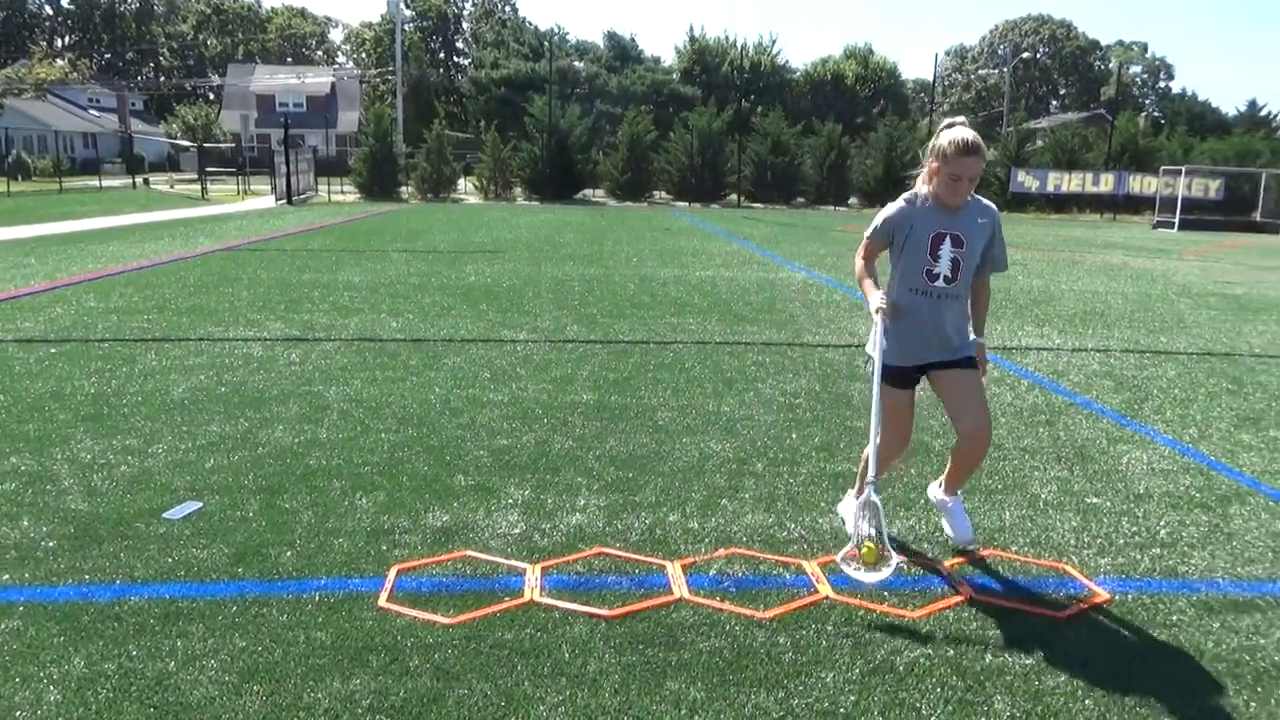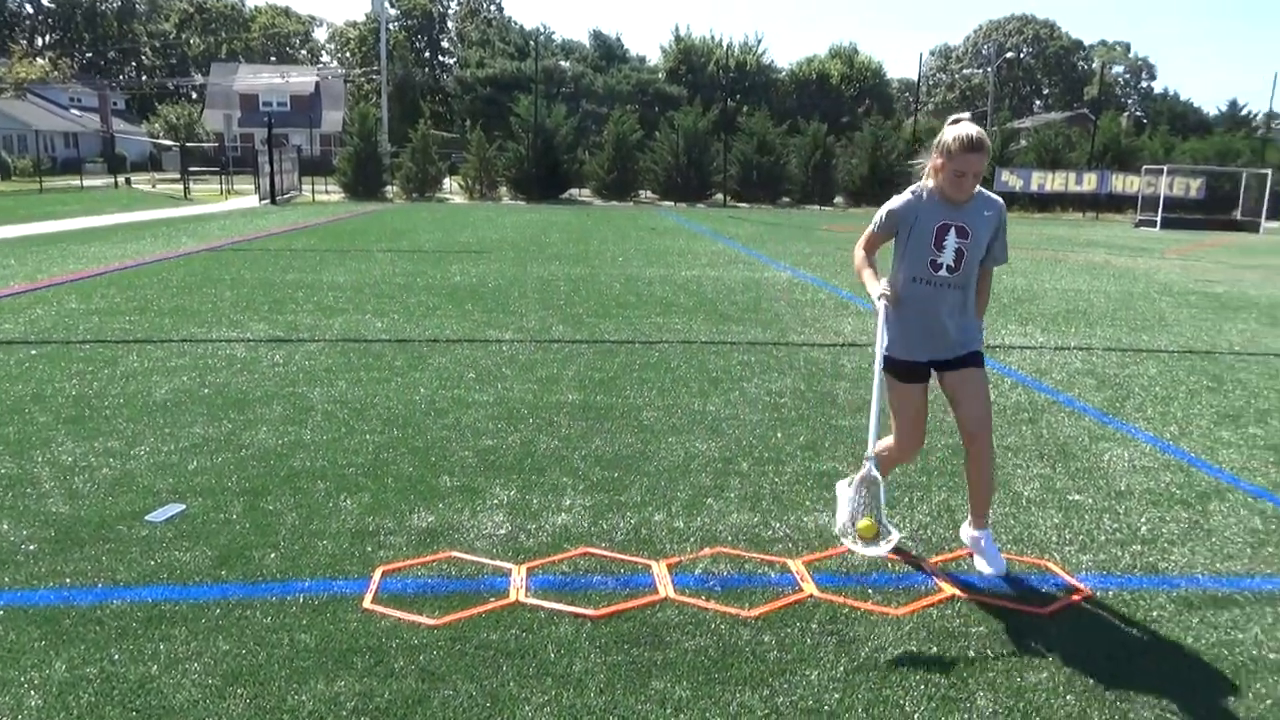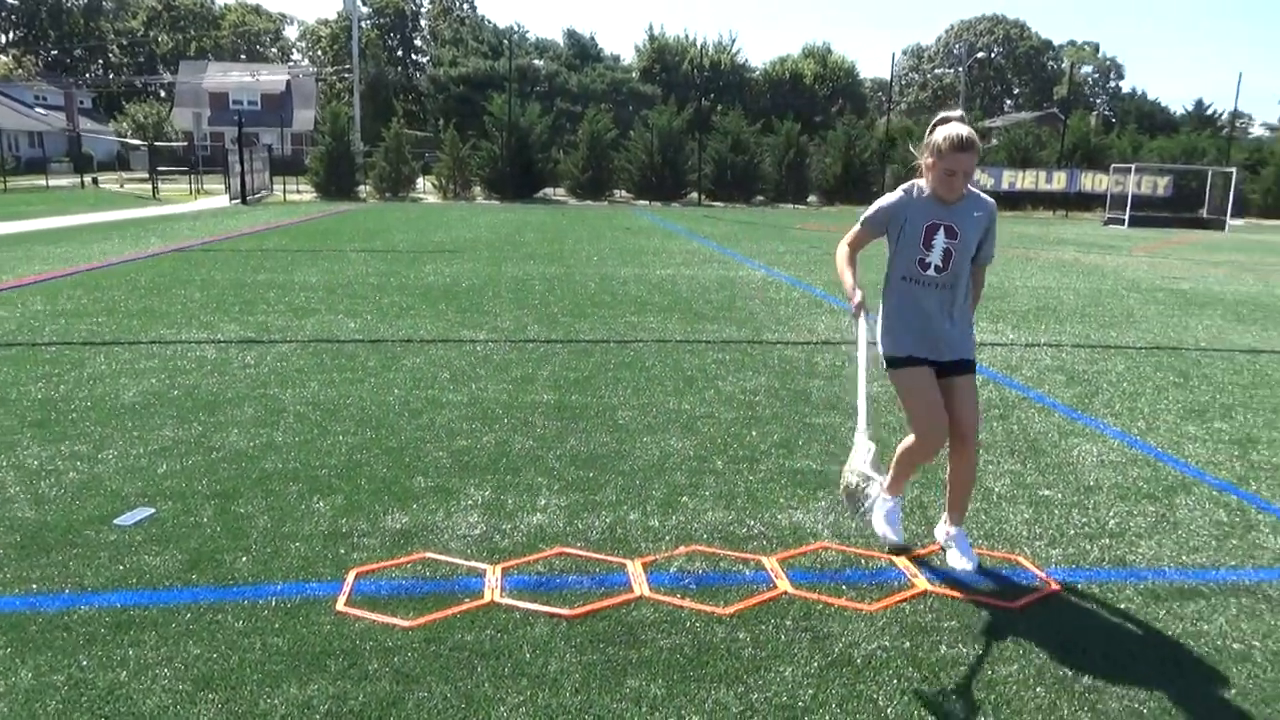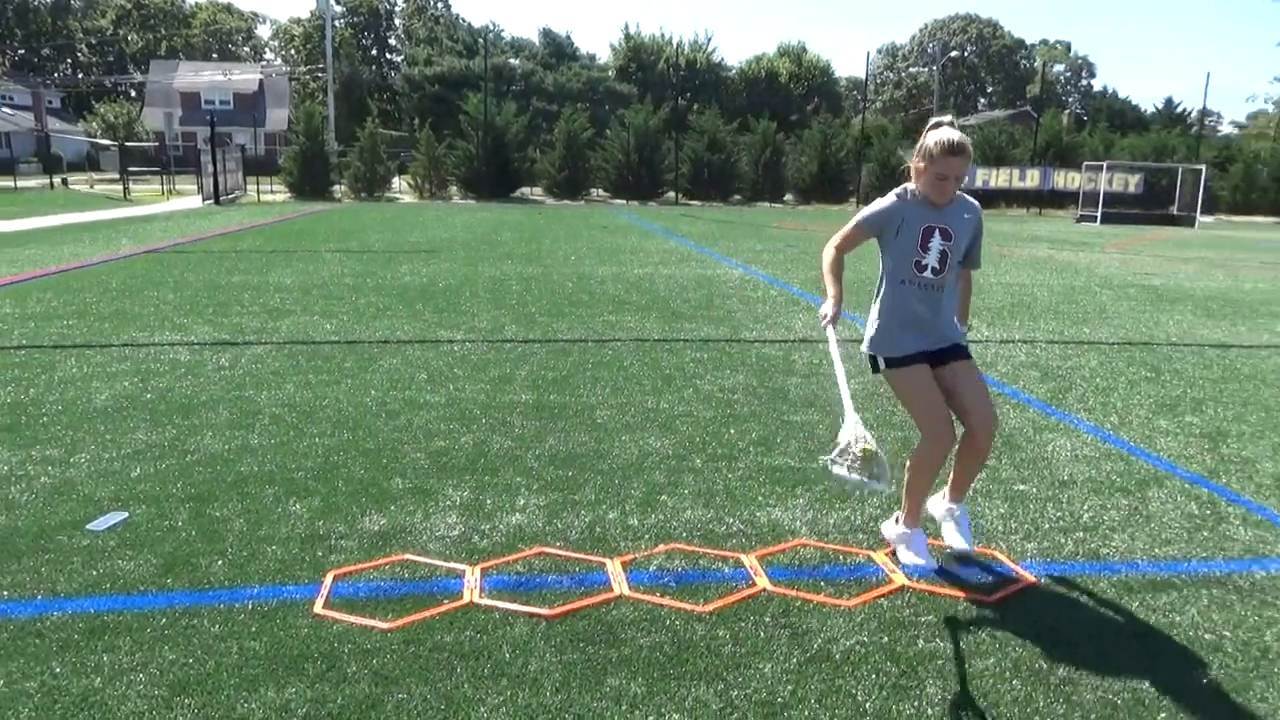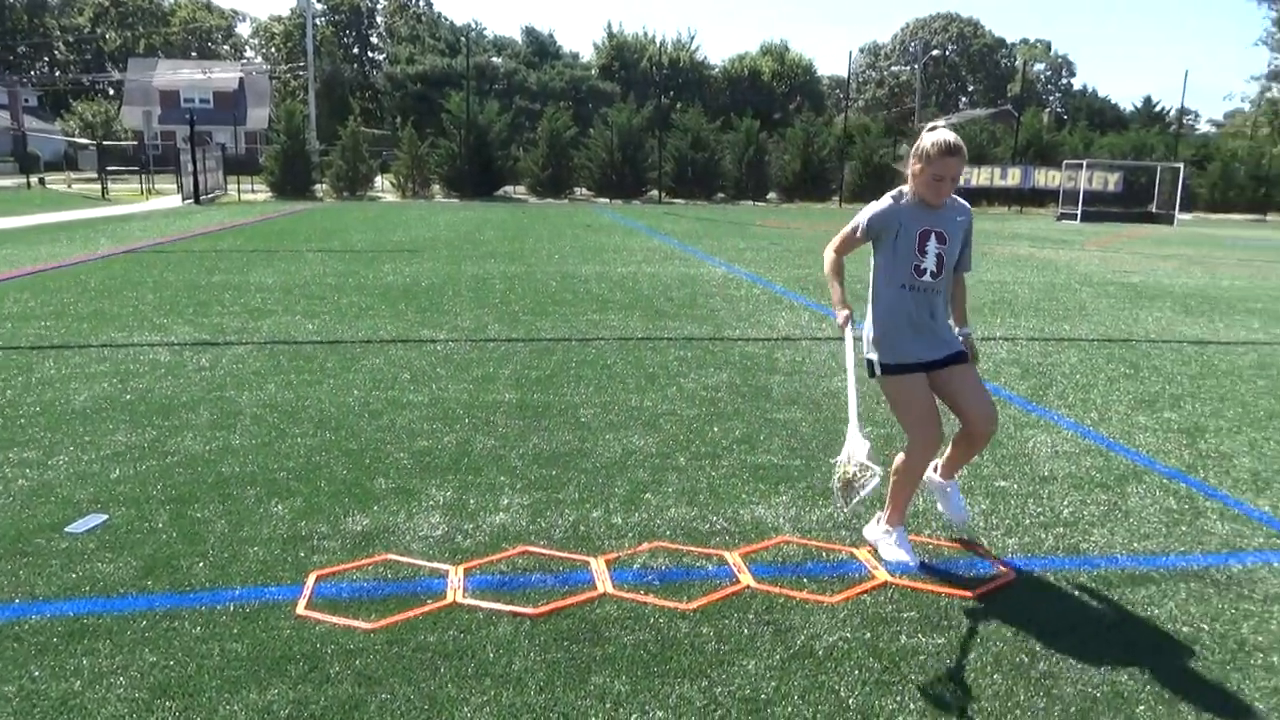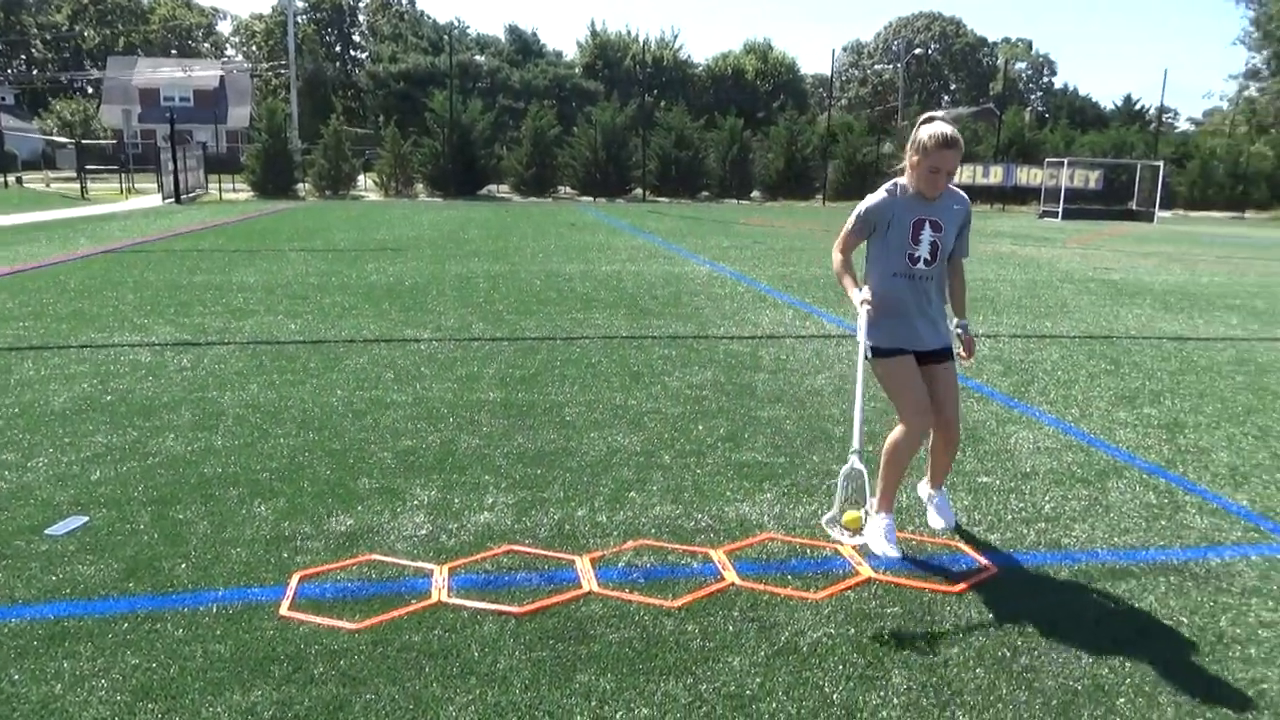
dt=0.1s
person 1, frame 1
left shoulder: (986, 217)
right shoulder: (900, 214)
left elbow: (980, 282)
right elbow: (864, 260)
left wrist: (978, 338)
right wrist: (873, 295)
left hip: (953, 342)
right hip: (900, 344)
left knee: (977, 434)
right knee: (891, 444)
left ankle: (947, 492)
right ankle: (858, 497)
person 1, frame 2
left shoulder: (993, 209)
right shoulder: (906, 206)
right elbow: (864, 249)
right wrist: (875, 284)
left hip: (959, 339)
right hip: (906, 340)
left knee: (979, 433)
right knee: (907, 444)
left ankle: (979, 530)
person 1, frame 3
left shoulder: (983, 209)
right shoulder: (898, 205)
right elbow: (848, 247)
right wrist: (852, 289)
left hip: (953, 341)
right hip: (903, 336)
left knee: (965, 439)
right knee: (932, 434)
left ankle: (952, 529)
right ankle: (888, 492)
person 1, frame 4
left shoulder: (970, 213)
right shoulder: (892, 209)
right elbow: (834, 248)
left wrist: (961, 329)
right wrist: (833, 299)
left hip: (944, 336)
right hip: (896, 338)
left knee: (984, 425)
right knee: (940, 435)
left ankle: (951, 502)
right ankle: (906, 525)
person 1, frame 5
left shoulder: (961, 215)
right shoulder: (886, 213)
right elbow: (834, 252)
left wrist: (963, 331)
right wrist: (841, 303)
left hip: (940, 340)
right hip: (894, 344)
left knee: (983, 423)
right knee: (922, 442)
left ankle: (944, 476)
right ankle: (887, 527)
person 1, frame 6
left shoulder: (959, 205)
right shoulder: (882, 203)
right elbow: (841, 250)
left wrist: (962, 324)
right wrist: (855, 291)
left hip: (933, 330)
right hip: (886, 330)
left knee: (948, 425)
right knee: (917, 422)
left ankle: (934, 488)
right ankle: (880, 513)
